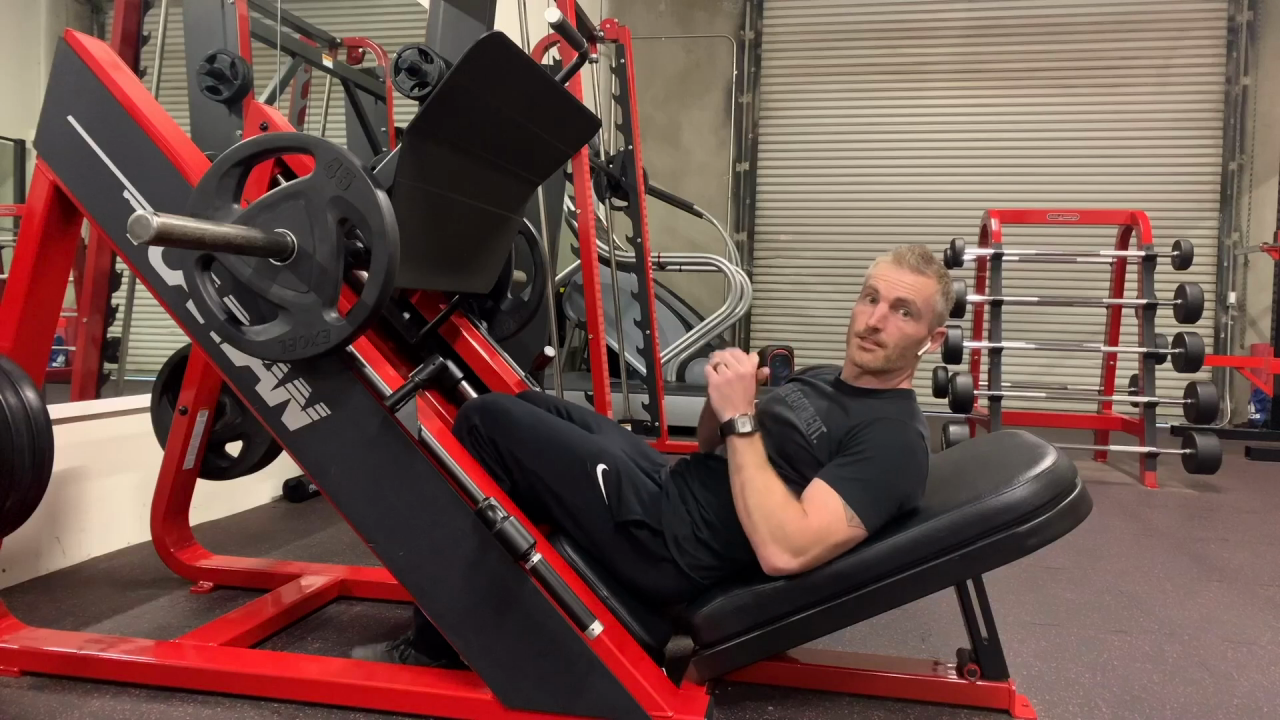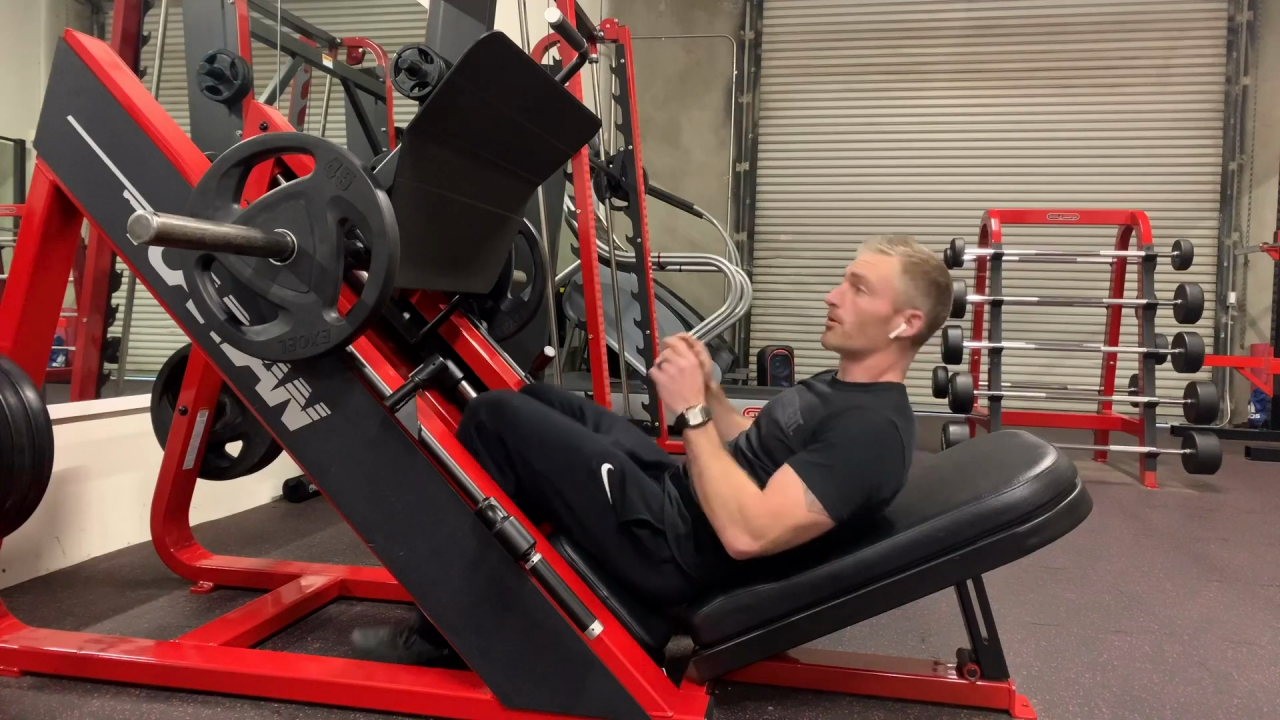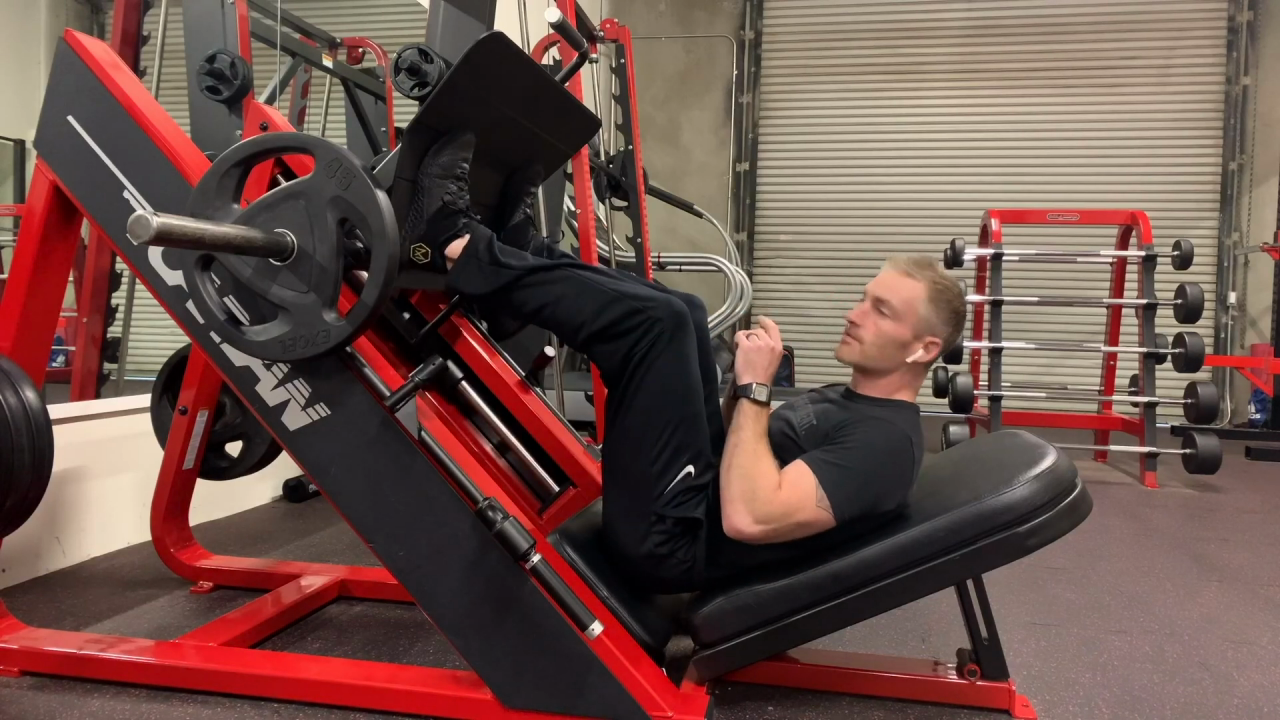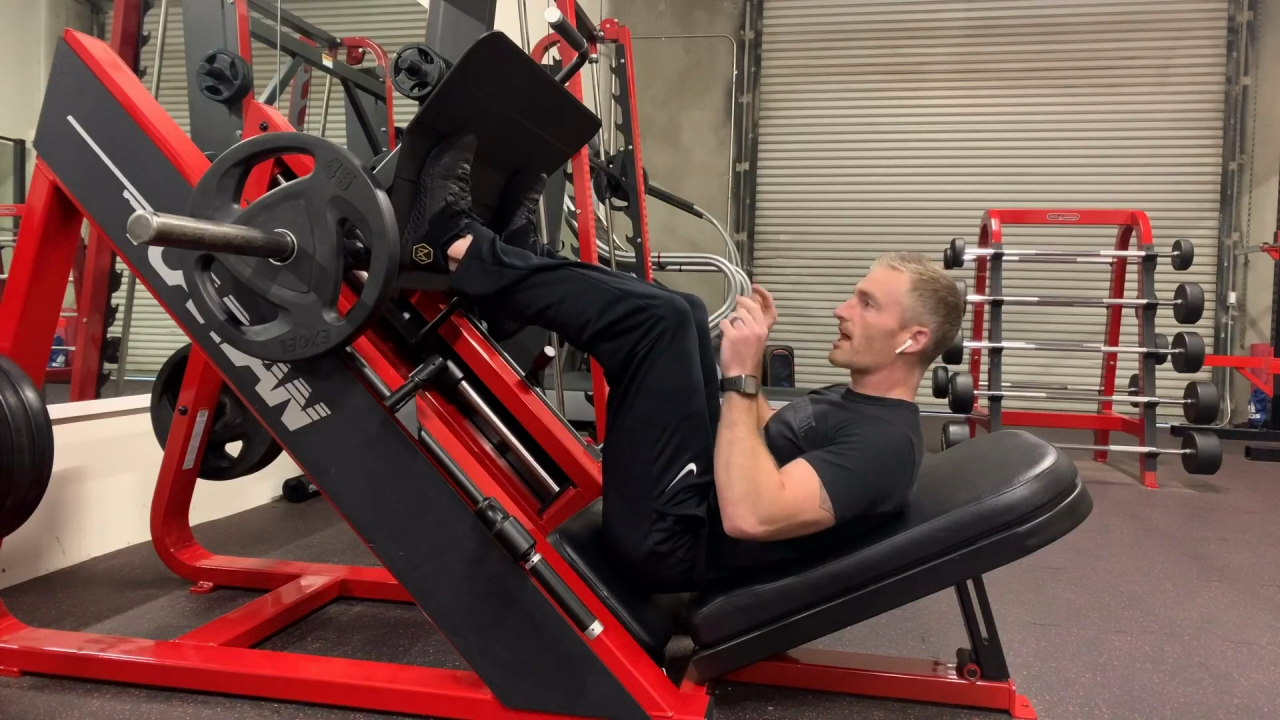
dt=1s
person 1, frame 1
left shoulder: (892, 441)
right shoulder: (825, 379)
left elbow: (783, 552)
left wrist: (741, 419)
right wrist: (722, 399)
left hip: (667, 540)
right hip: (671, 487)
left knee: (484, 421)
right knee: (525, 406)
left ankle: (433, 646)
person 1, frame 2
left shoulder: (874, 431)
right shoulder: (832, 387)
left elbow: (747, 534)
left wrist: (692, 410)
right wrist: (708, 391)
left hip: (658, 546)
right hip: (669, 504)
left knee: (495, 420)
right knee: (528, 406)
left ankle: (439, 637)
person 1, frame 3
left shoulder: (885, 441)
right shoulder: (845, 401)
left elbow: (747, 518)
left wrist: (754, 388)
right wrist: (744, 381)
left hip: (670, 538)
right hip: (696, 500)
left knee: (655, 321)
right knee: (677, 315)
left ankle: (454, 244)
right ankle: (518, 246)
person 1, frame 4
left shoulder: (885, 440)
right shoulder: (852, 401)
left elbow: (749, 516)
left wrist: (738, 375)
right wrist: (746, 362)
left hip: (669, 540)
right hip: (692, 506)
left knee: (659, 320)
right knee: (684, 317)
left ankle: (457, 246)
right ankle: (516, 248)
